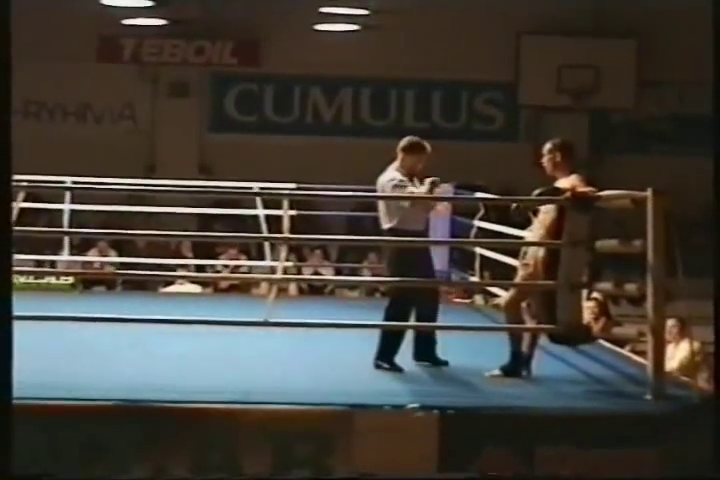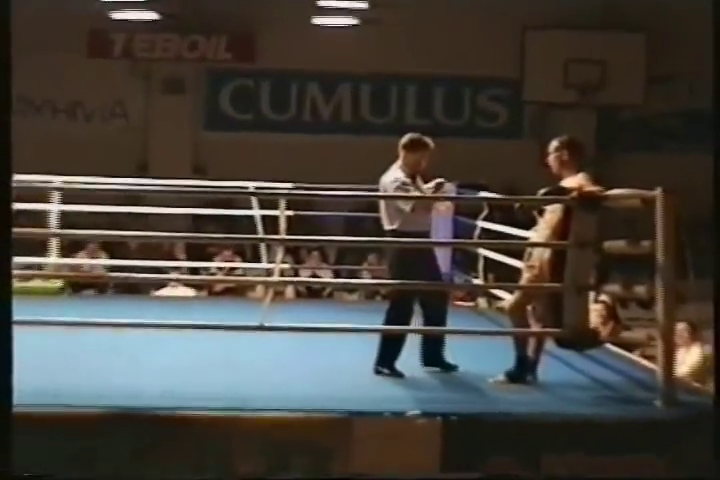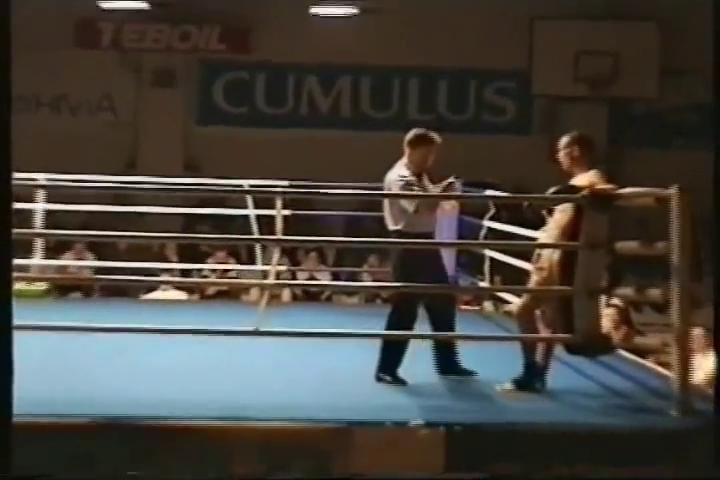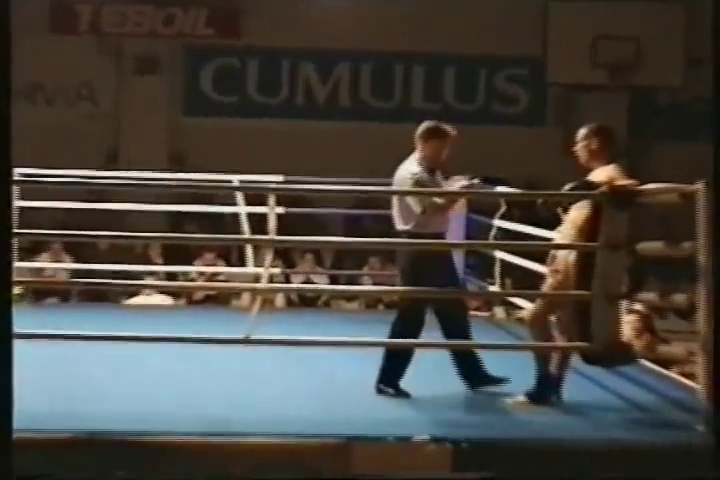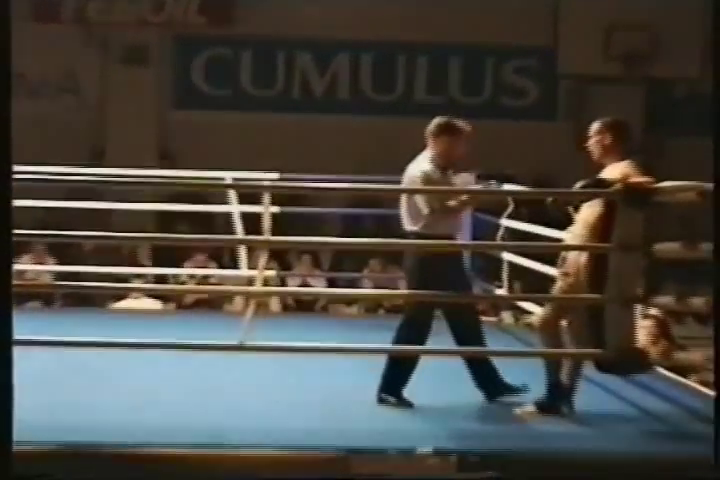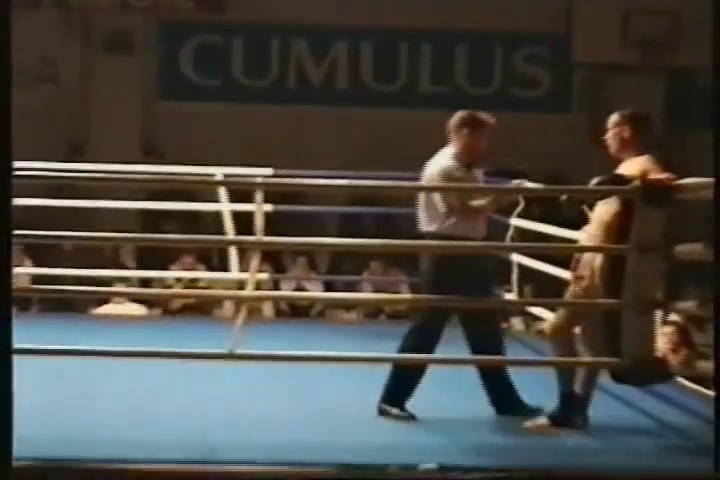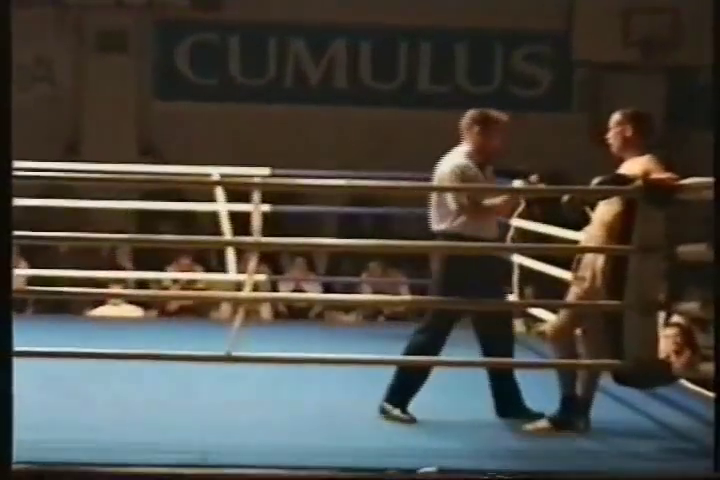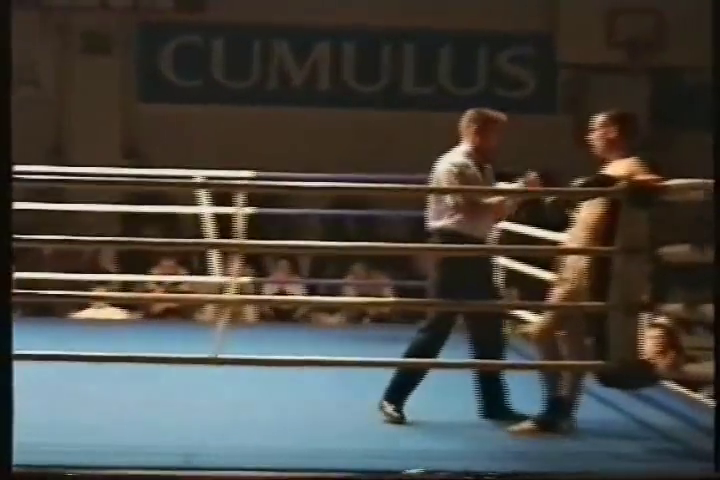
dt=0.1s
person 1, frame 1
left shoulder: (574, 182)
right shoulder: (559, 186)
left elbow: (591, 195)
left hip: (544, 256)
right hip: (535, 254)
right knee: (533, 309)
person 1, frame 2
left shoulder: (581, 181)
right shoulder: (566, 184)
left elbow: (599, 194)
left hip: (550, 257)
right hip: (540, 255)
left knee: (515, 306)
right knee: (539, 311)
left ankle: (524, 367)
right ankle: (525, 367)
person 1, frame 3
left shoulder: (592, 179)
right shoulder: (577, 182)
left hip: (559, 259)
right hip: (549, 256)
left knee: (523, 310)
right knee: (548, 316)
left ankle: (533, 374)
right ankle: (534, 375)
person 1, frame 4
left shoulder: (612, 174)
right shoulder: (596, 176)
left elbow: (631, 187)
left hip: (576, 261)
right hip: (565, 258)
left knee: (537, 316)
right knee: (565, 323)
left ankle: (547, 386)
right ankle: (548, 386)
person 1, frame 5
left shoulder: (626, 170)
right shoulder: (609, 173)
left elbow: (648, 186)
left hip: (588, 262)
right hip: (576, 260)
left knee: (547, 322)
right knee: (577, 329)
left ankle: (558, 395)
right ankle: (559, 396)
person 1, frame 6
left shoulder: (644, 165)
right shoulder: (626, 168)
left elbow: (668, 183)
left hip: (604, 265)
right hip: (591, 262)
left knee: (558, 329)
right knee: (591, 335)
left ankle: (572, 406)
right ankle: (573, 406)
person 1, frame 7
left shoulder: (646, 166)
right shoulder: (629, 168)
left elbow: (670, 184)
left hip: (605, 266)
right hip: (593, 263)
left knee: (560, 331)
right knee: (592, 337)
left ankle: (573, 409)
right ankle: (575, 410)
person 1, frame 8
left shoulder: (631, 167)
right shoulder: (610, 171)
left elbow: (653, 184)
left hip: (588, 268)
right hip: (575, 265)
left knee: (544, 332)
right knee: (572, 336)
left ankle: (558, 411)
right ankle: (559, 412)
person 2, frame 1
left shoulder: (410, 179)
right shoulder: (391, 180)
left elbow: (424, 205)
right elbow: (419, 200)
left wrist: (428, 192)
right wrist: (428, 188)
left hip: (417, 240)
right hip: (402, 242)
left knee: (428, 296)
right knee: (401, 300)
left ankle: (425, 351)
right ankle: (384, 356)
person 2, frame 2
left shoulder: (414, 178)
right shoulder: (393, 180)
left elbow: (424, 205)
right elbow: (419, 205)
left wrist: (431, 191)
right wrist: (432, 191)
left hip: (421, 242)
right hip: (404, 244)
left knee: (436, 298)
right knee: (401, 305)
left ankle: (433, 355)
right ankle: (384, 362)
person 2, frame 3
left shoulder: (420, 176)
right shoulder: (398, 178)
left elbow: (429, 205)
right elbow: (423, 206)
left wrist: (441, 190)
right wrist: (441, 191)
left hip: (425, 244)
right hip: (408, 246)
left knee: (443, 302)
right knee: (404, 308)
left ankle: (448, 362)
right ankle: (386, 369)
person 2, frame 4
left shoulder: (431, 173)
right shoulder: (410, 174)
left elbow: (439, 205)
right elbow: (430, 210)
left wrist: (454, 191)
right wrist: (456, 192)
left hip: (436, 246)
right hip: (418, 248)
left knee: (454, 311)
right knee: (411, 315)
left ankle: (473, 373)
right ankle: (387, 380)
person 2, frame 5
left shoulder: (443, 171)
right shoulder: (421, 172)
right elbow: (438, 212)
left wrist: (467, 197)
right wrist: (469, 198)
left hip: (447, 249)
right hip: (427, 251)
left knee: (465, 317)
right knee: (417, 321)
left ankle: (491, 383)
right ankle: (389, 389)
person 2, frame 6
left shoulder: (469, 169)
right shoulder: (442, 169)
right elbow: (458, 212)
left wrist: (492, 201)
right wrist: (493, 200)
left hip: (469, 253)
right hip: (445, 252)
left knee: (485, 327)
right knee: (428, 327)
left ankle: (505, 398)
right ankle: (392, 399)
person 2, frame 7
left shoulder: (483, 169)
right shoulder: (454, 167)
right elbow: (469, 212)
left wrist: (509, 201)
right wrist: (509, 199)
left hip: (482, 254)
right hip: (457, 253)
left knee: (498, 329)
right knee: (437, 327)
left ankle: (508, 403)
right ankle: (395, 399)
person 2, frame 8
left shoulder: (483, 169)
right shoulder: (451, 165)
left elbow: (488, 213)
right elbow: (467, 209)
left wrist: (513, 199)
right wrist: (508, 196)
left hip: (475, 250)
right hip: (453, 249)
left knee: (488, 328)
right knee: (438, 325)
left ankle: (494, 403)
right ankle: (394, 398)
